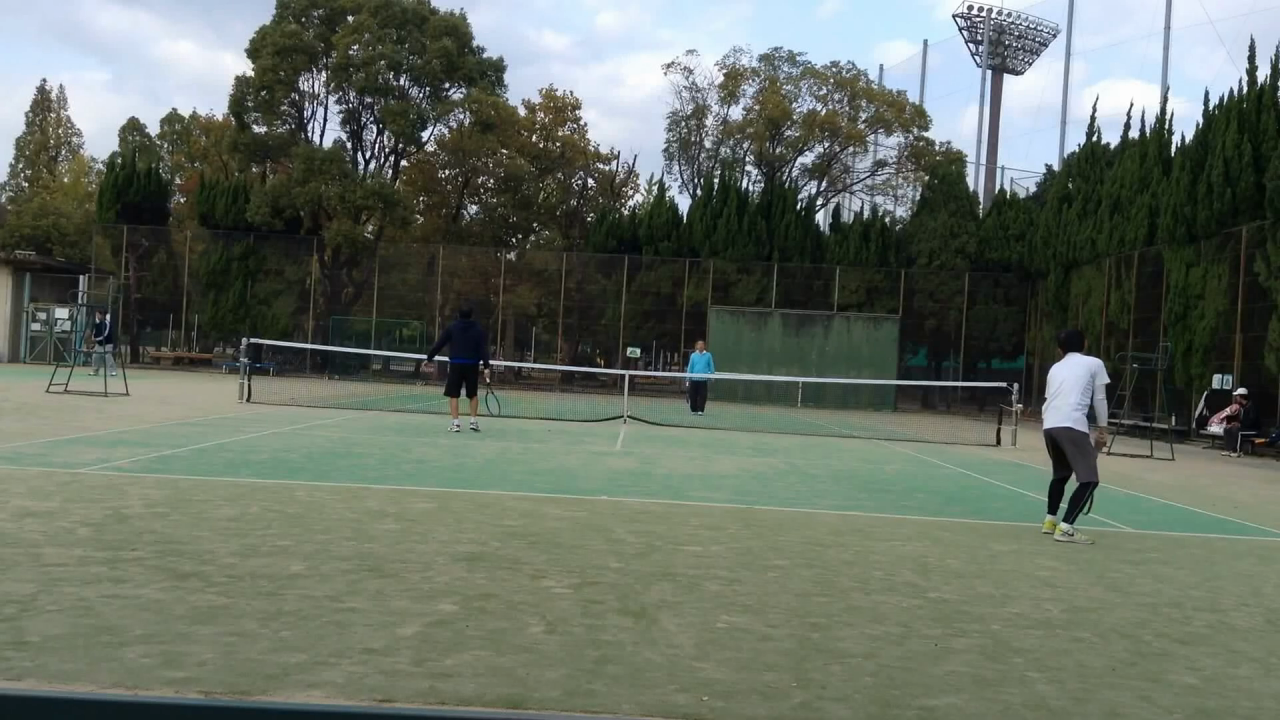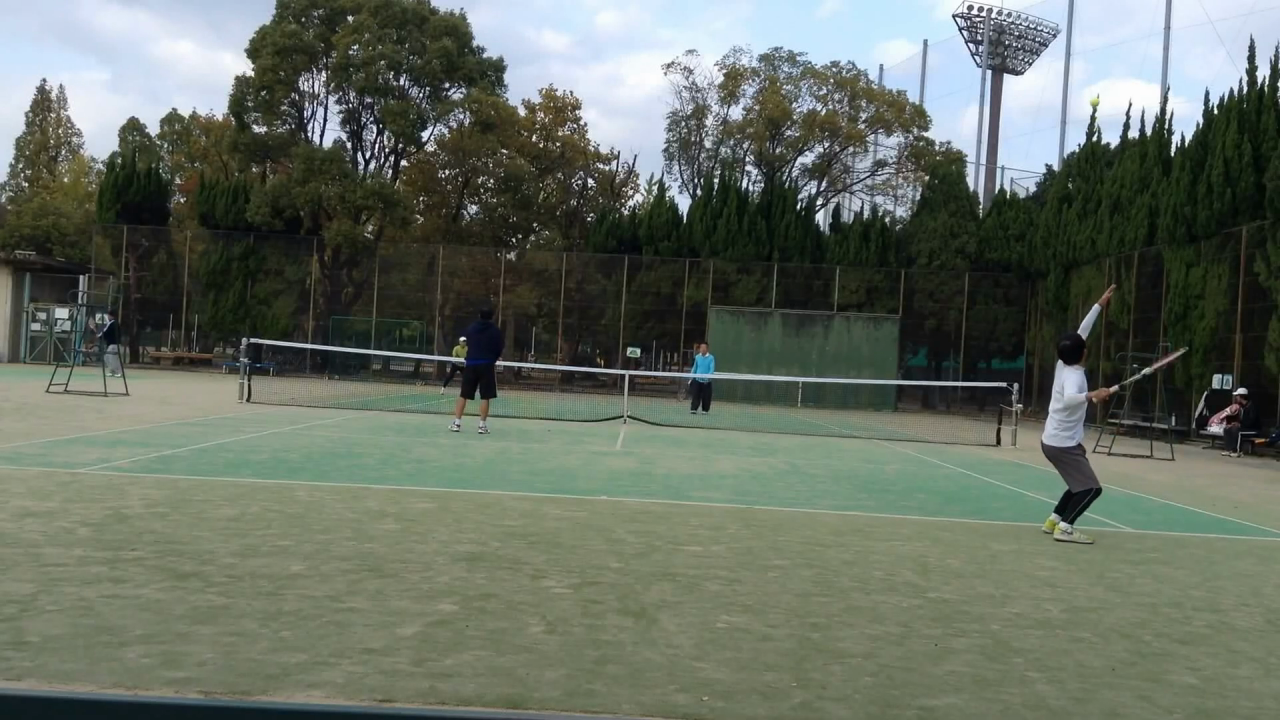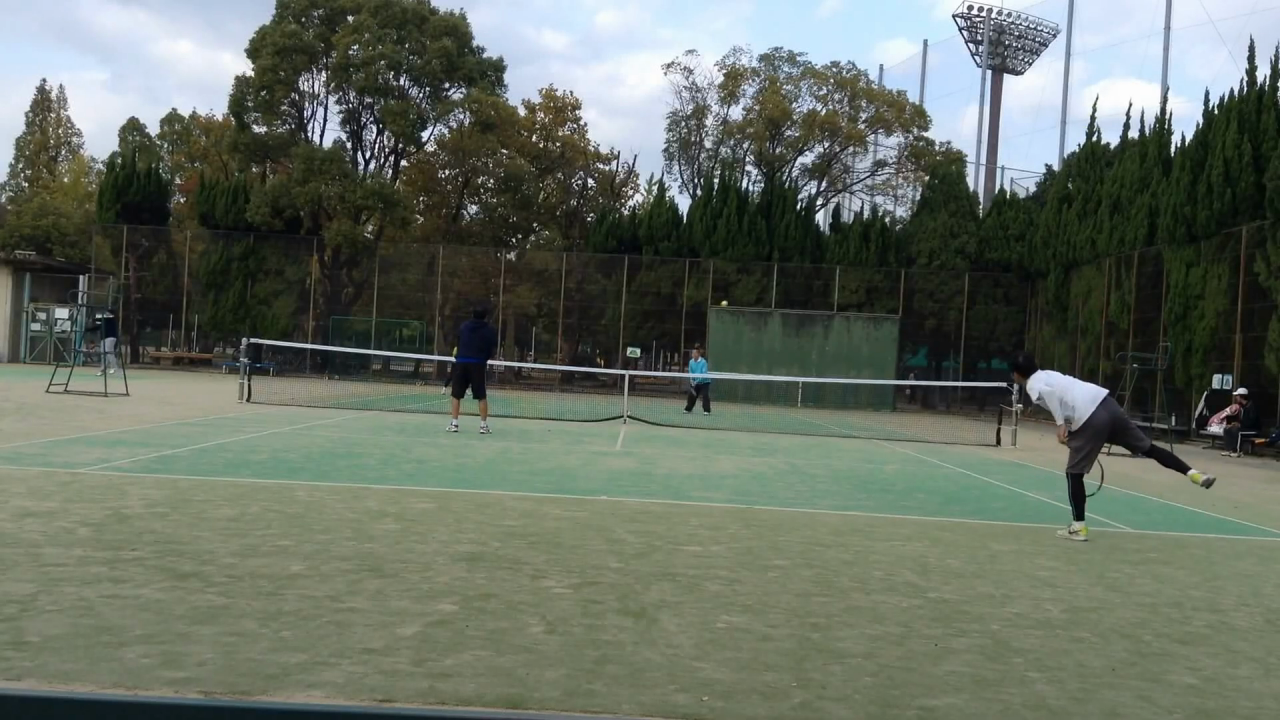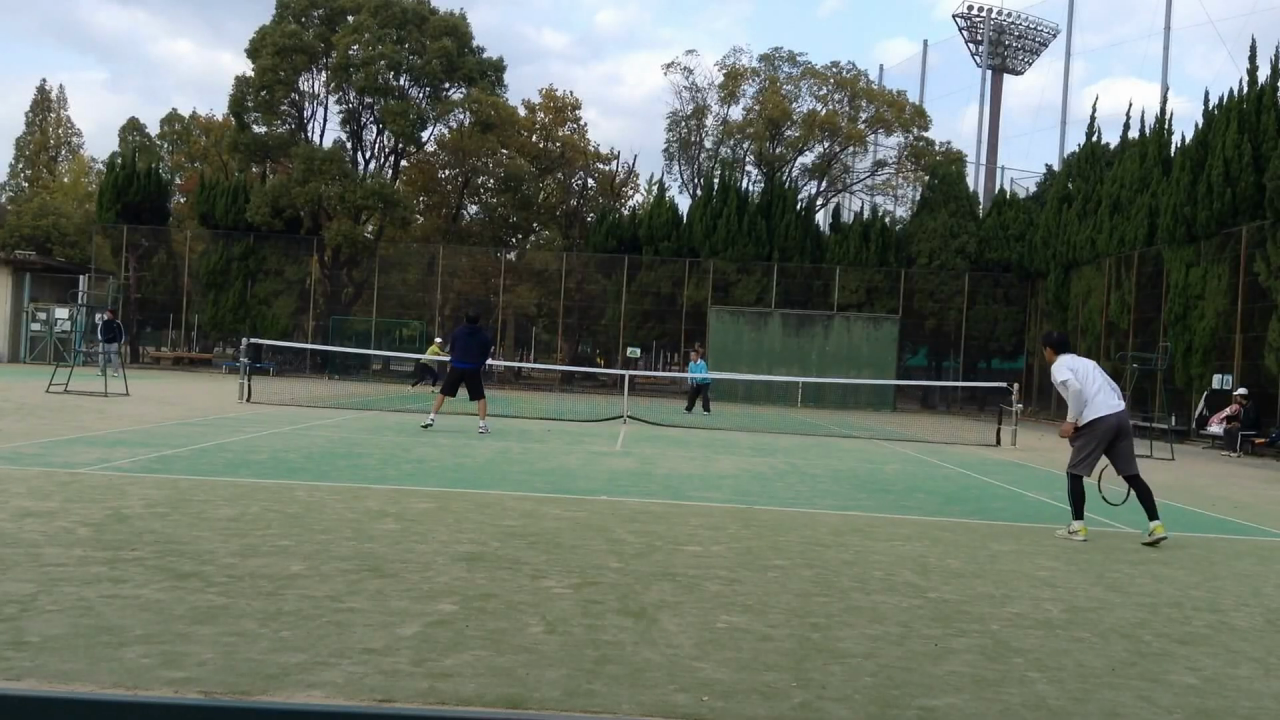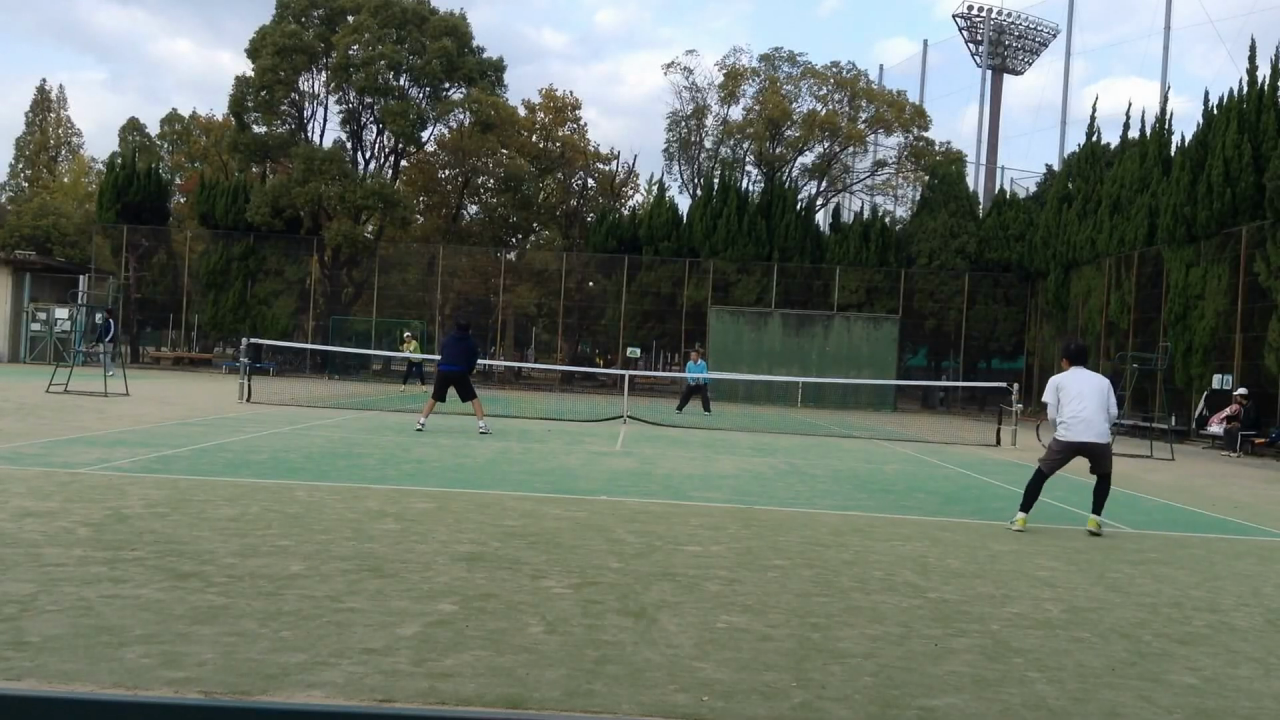
dt=0.7s
person 1, frame 1
left shoulder: (1055, 368)
right shoulder: (1094, 363)
right elbow: (1100, 399)
right wrist: (1102, 429)
left hip: (1050, 426)
right hip: (1072, 426)
left knee: (1060, 475)
right knee: (1089, 480)
left ankle: (1050, 521)
right ankle: (1065, 527)
person 1, frame 2
left shoulder: (1062, 365)
right shoulder: (1073, 377)
left elbow: (1081, 332)
right elbow: (1069, 399)
left wrist: (1098, 306)
right wrist: (1090, 395)
left hip: (1053, 441)
right hip: (1062, 444)
left knee: (1080, 484)
right knee: (1091, 488)
left ankle: (1054, 520)
right ankle: (1064, 527)
person 1, frame 3
left shoulder: (1032, 385)
right shoulder: (1048, 375)
left elbow: (1050, 393)
left wrist: (1060, 425)
left hip: (1088, 422)
right hip: (1106, 405)
left knee: (1074, 472)
right knee: (1149, 448)
left ankle: (1078, 526)
right ankle: (1194, 474)
person 1, frame 4
left shoulder: (1059, 366)
right shoulder: (1088, 362)
left elbow: (1075, 388)
right elbow: (1115, 389)
left wrist: (1071, 421)
left hip: (1095, 421)
right hip: (1119, 416)
left knee: (1075, 473)
right knee: (1132, 476)
left ankle: (1077, 527)
right ankle: (1156, 526)
person 1, frame 5
left shoulder: (1057, 380)
right shoulder: (1103, 380)
left elbow: (1052, 415)
right elbow: (1113, 413)
left hip: (1068, 436)
right hip: (1100, 439)
left knee: (1041, 472)
right knee: (1104, 474)
left ankle: (1021, 517)
right ankle: (1094, 520)
